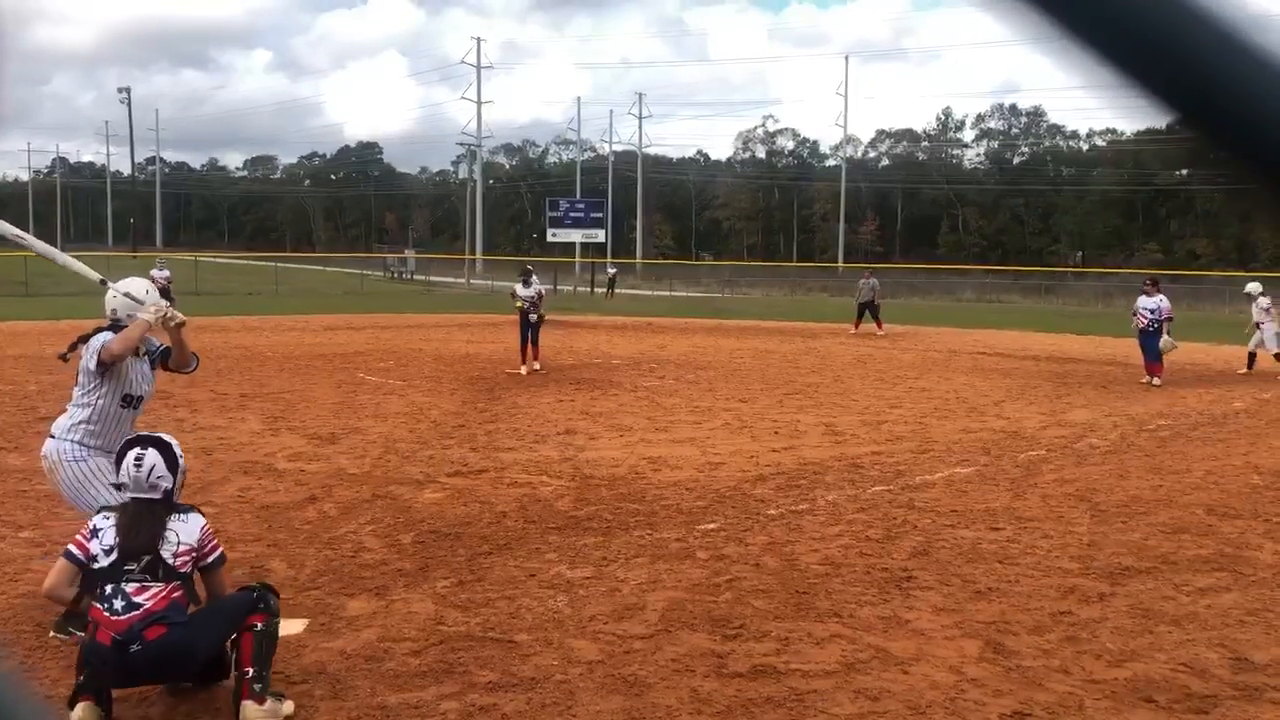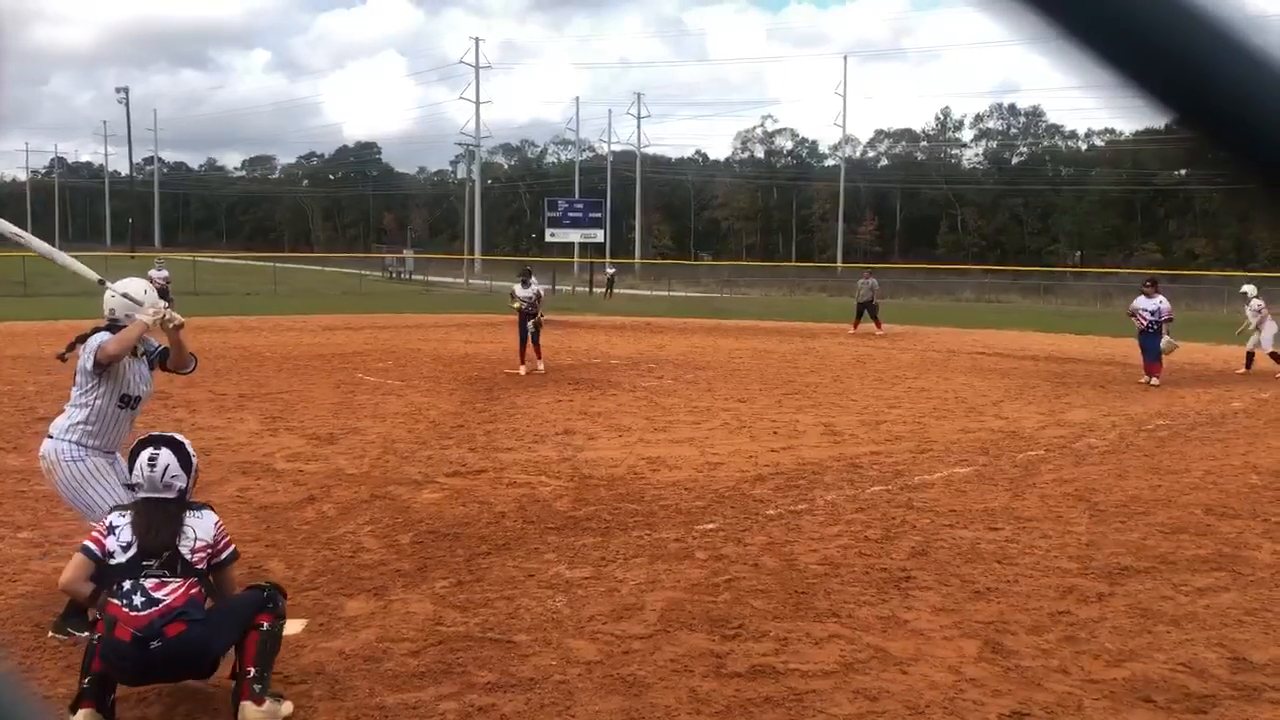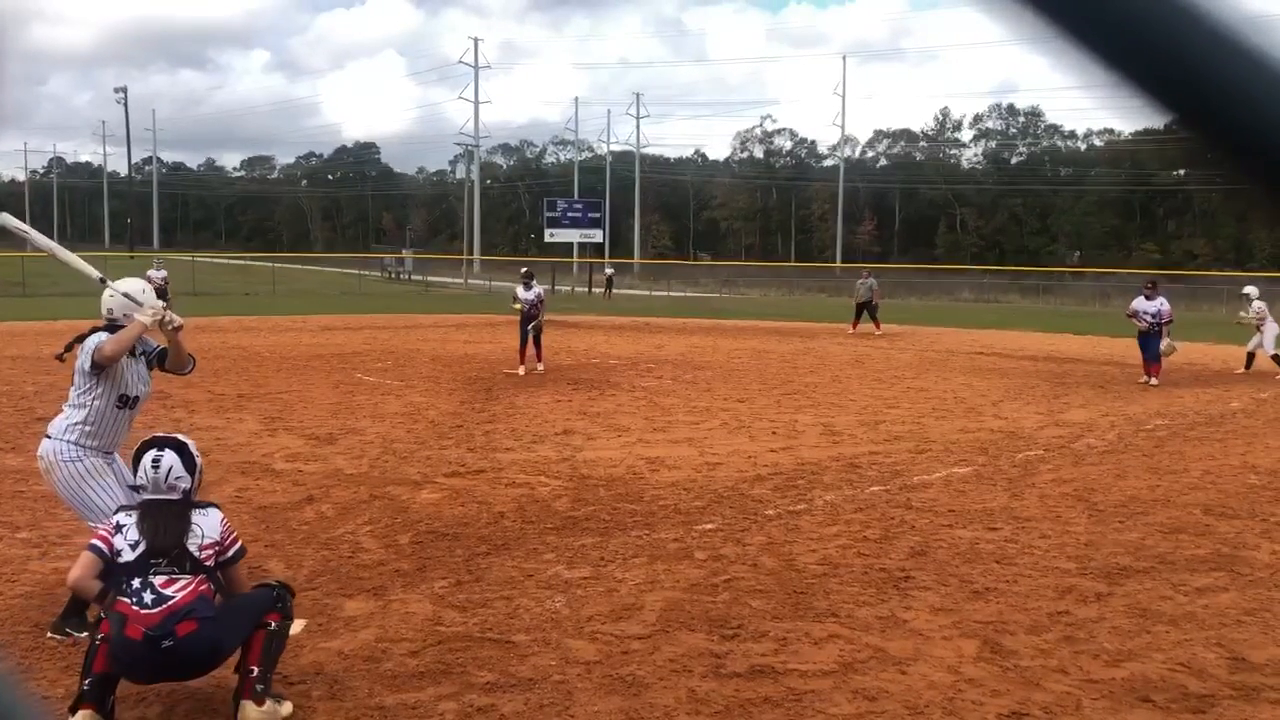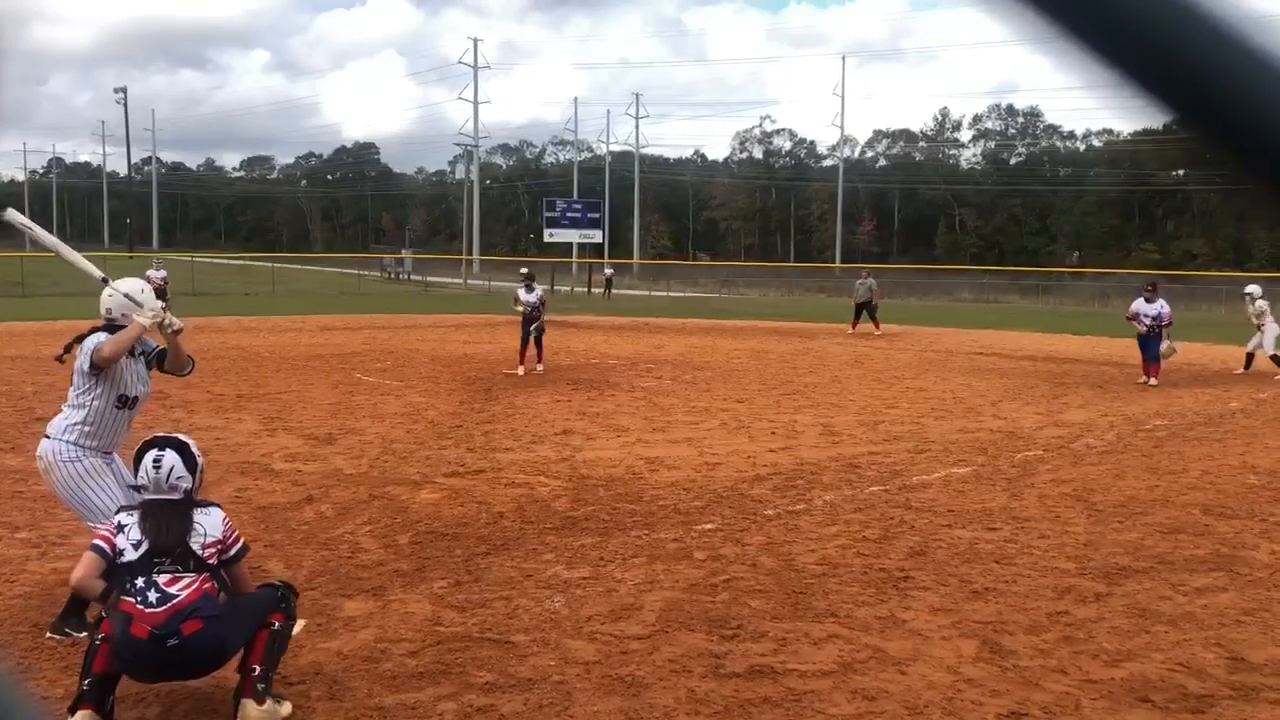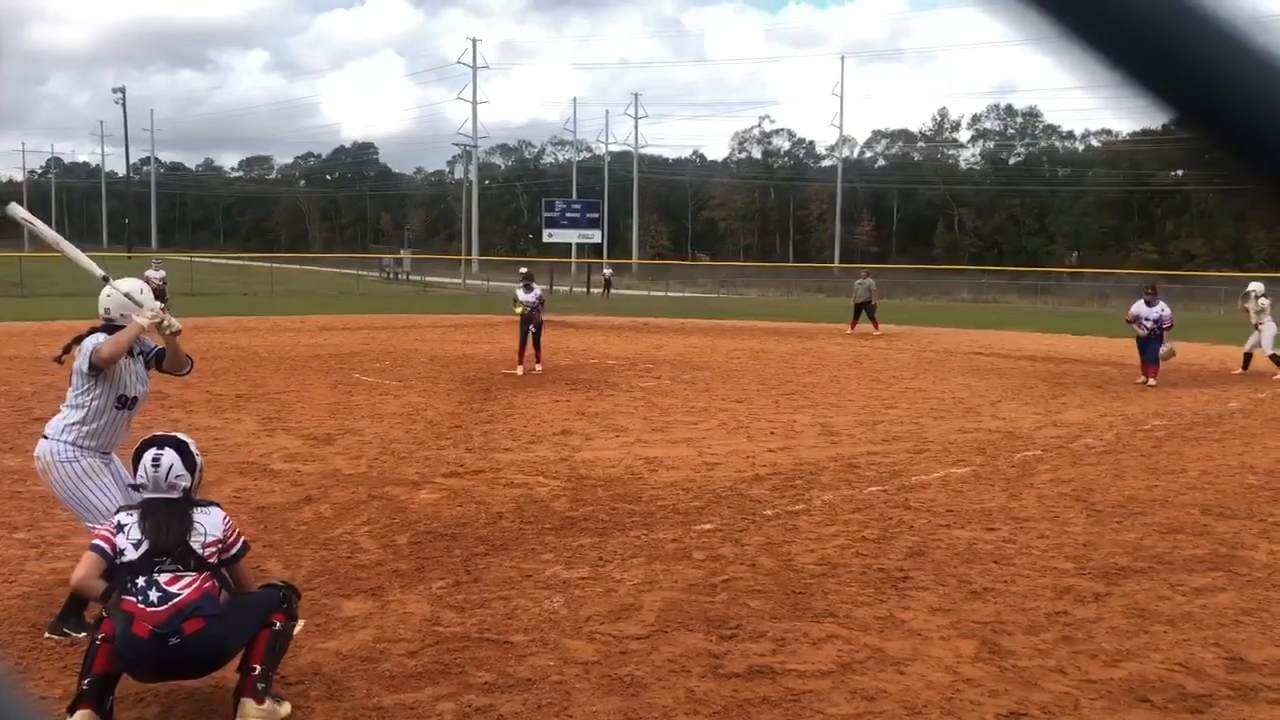
dt=0.2s
person 1, frame 1
left shoulder: (146, 347)
right shoulder: (101, 343)
left elbow: (185, 364)
right elbow: (116, 351)
left wrist: (175, 332)
right wrist: (148, 320)
left hip: (105, 452)
right hip: (72, 451)
right ankle: (75, 616)
person 1, frame 2
left shoulder: (144, 347)
right shoulder: (99, 343)
left elbow: (184, 365)
right elbow: (112, 351)
left wrist: (173, 333)
right wrist: (145, 322)
left hip: (103, 453)
right hip: (70, 451)
right ankle: (72, 618)
person 1, frame 3
left shoulder: (142, 347)
right shoulder: (97, 343)
left elbow: (182, 365)
right elbow: (109, 353)
left wrist: (172, 335)
right wrist: (143, 322)
left hip: (101, 453)
right hip: (69, 452)
right ankle: (71, 619)
person 1, frame 4
left shoulder: (141, 347)
right shoulder: (96, 343)
left elbow: (181, 367)
right elbow: (108, 354)
left wrist: (172, 336)
right wrist: (142, 323)
left hip: (100, 453)
right hip: (67, 451)
right ankle: (69, 618)
person 1, frame 5
left shoulder: (140, 348)
right shoulder: (95, 343)
left elbow: (180, 367)
right elbow: (106, 355)
left wrist: (170, 337)
right wrist: (141, 324)
left hip: (98, 453)
right hip: (66, 452)
right ankle: (67, 619)
person 2, frame 1
left shoulder: (100, 523)
right shoulder: (192, 523)
left elbow: (53, 588)
right elbow: (219, 598)
left wrist: (99, 607)
left hip: (107, 663)
right hip: (169, 655)
right knee: (259, 599)
person 2, frame 2
left shoulder: (114, 522)
right shoulder: (206, 520)
left elbow: (69, 582)
right elbow: (228, 596)
left wrist: (114, 604)
left hip: (123, 660)
right hip: (185, 652)
right knee: (267, 598)
person 2, frame 3
left shoulder: (120, 522)
right shoulder: (212, 519)
left elbow: (78, 580)
right elbow: (238, 593)
left wrist: (123, 604)
left hip: (131, 659)
right hip: (196, 651)
left knee: (111, 616)
right knee: (275, 597)
person 2, frame 4
left shoulder: (122, 522)
right shoulder: (214, 518)
left elbow: (81, 580)
right elbow: (244, 591)
left wrist: (127, 604)
left hip: (136, 658)
right hip: (201, 649)
left knee: (112, 616)
right knee: (278, 597)
person 2, frame 5
left shoulder: (122, 522)
right shoulder: (214, 518)
left elbow: (81, 580)
right elbow: (246, 590)
left wrist: (128, 604)
left hip: (137, 657)
right hip: (202, 648)
left knee: (113, 615)
right knee: (280, 597)
